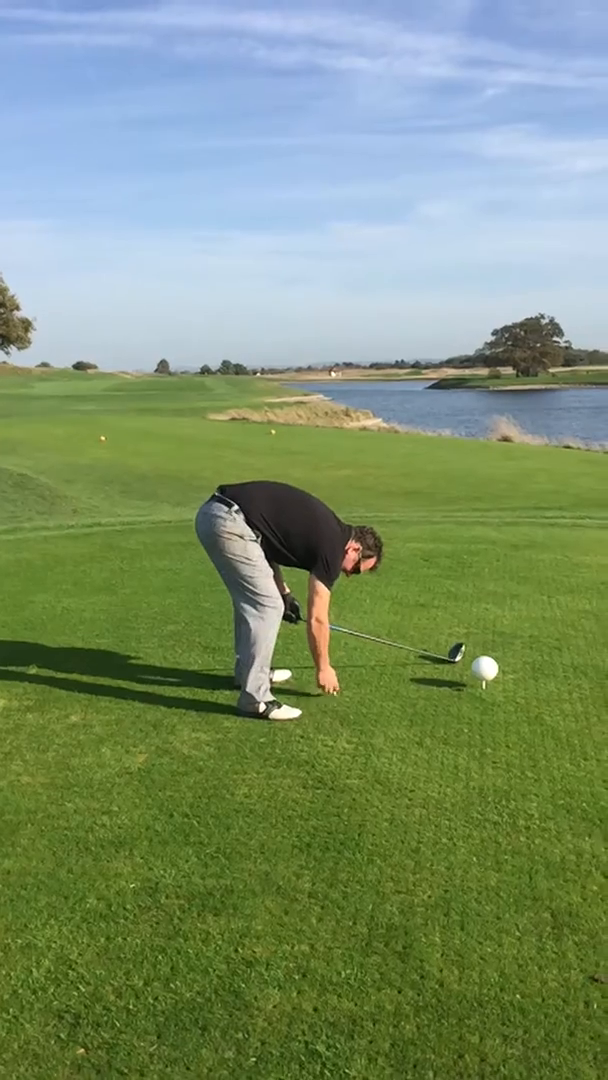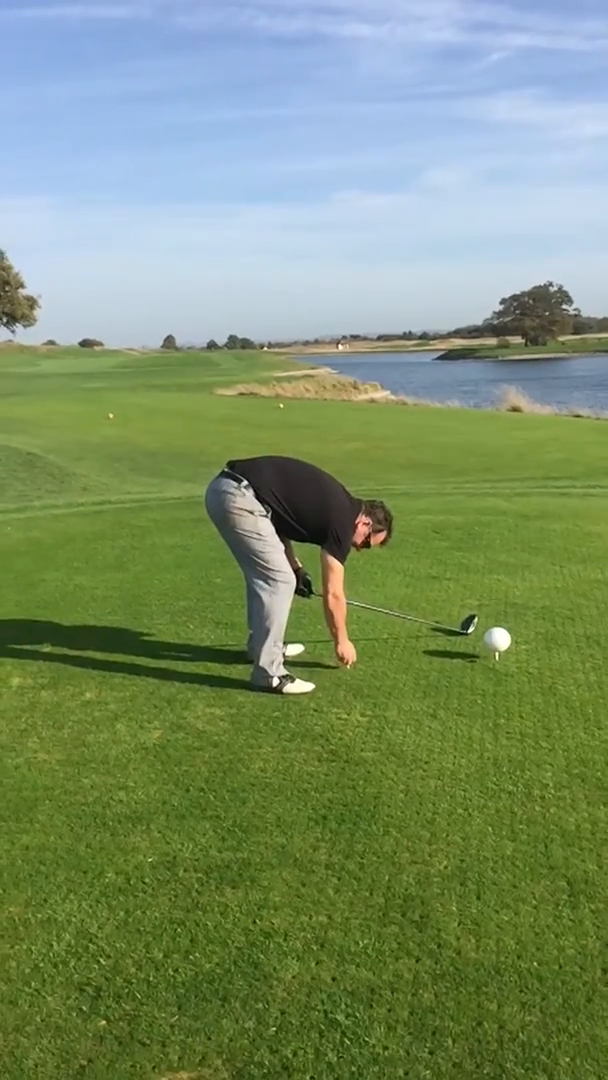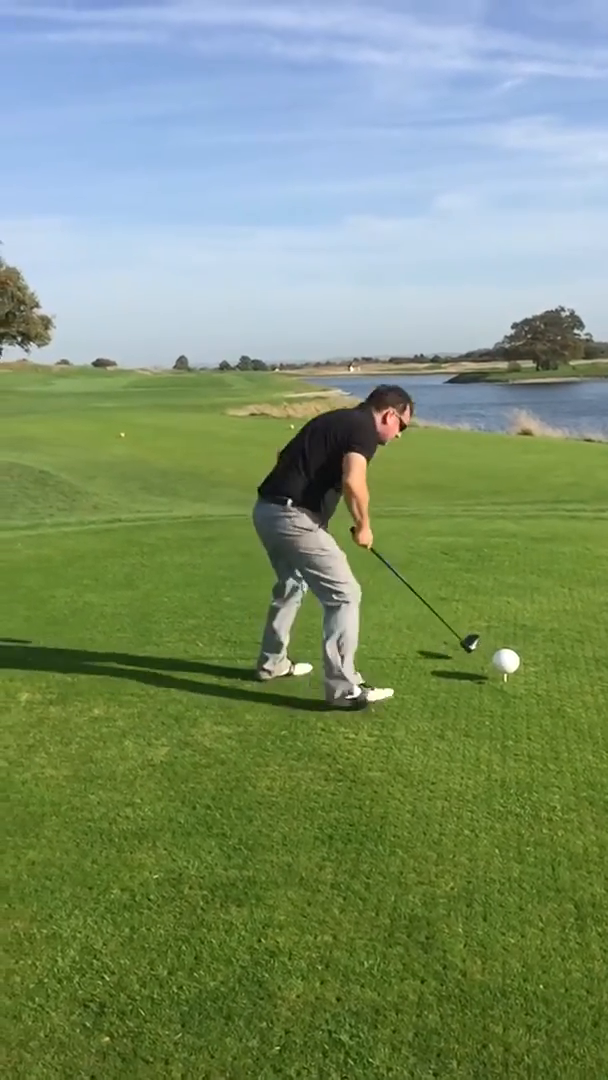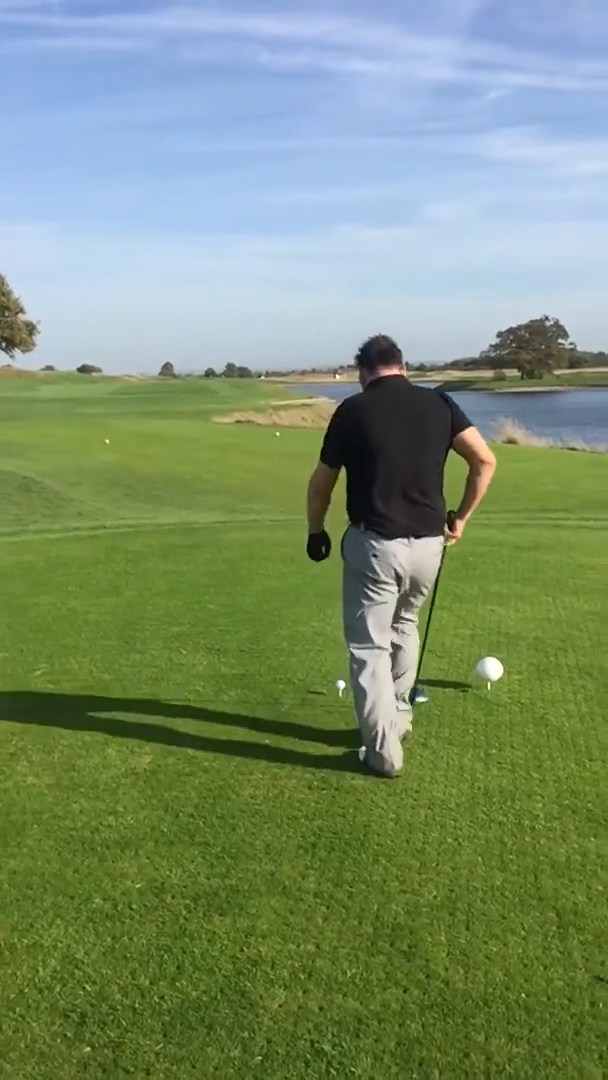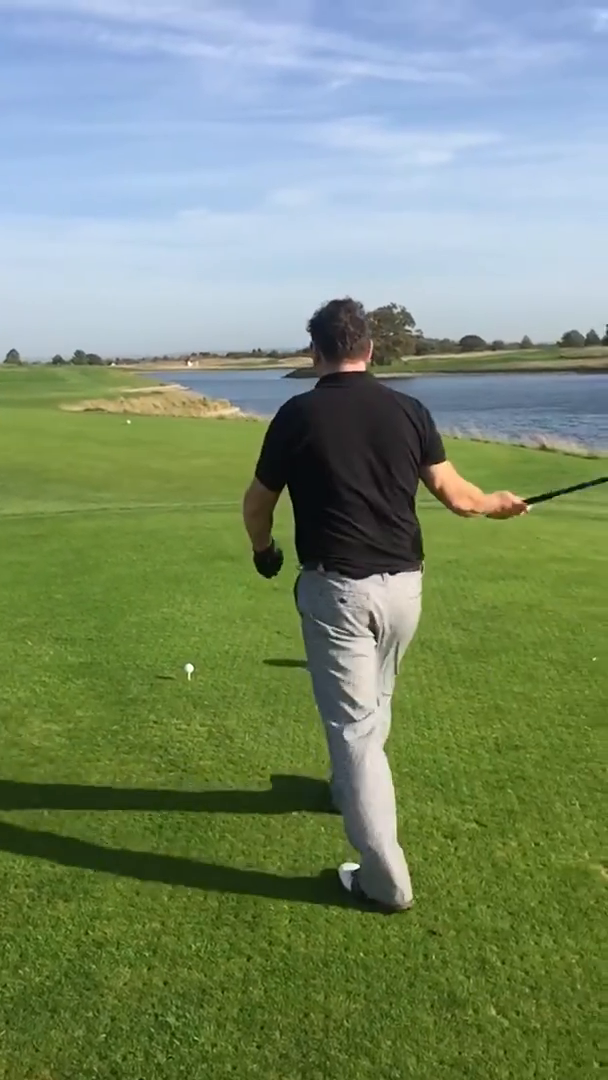
dt=1s
person 1, frame 1
left shoulder: (325, 528)
right shoulder: (331, 545)
right elbow: (317, 619)
left wrist: (283, 593)
right wrist: (323, 668)
left hip: (213, 512)
right hip: (229, 522)
left knee: (251, 599)
right knee: (267, 607)
left ankle: (248, 670)
right ankle: (255, 699)
person 1, frame 2
left shoulder: (335, 503)
right shoulder: (341, 520)
right elbow: (333, 595)
left wrist: (295, 567)
right wrist: (342, 641)
left hip: (223, 488)
right hip: (239, 497)
left knee: (263, 574)
right knee: (279, 581)
left ankle: (261, 644)
right ankle: (268, 673)
person 1, frame 3
left shoulder: (330, 420)
right shoulder: (363, 430)
left elbow: (288, 455)
right elbow: (353, 482)
right wrist: (363, 527)
left hip: (267, 510)
right hip: (295, 517)
left knee: (289, 588)
right knee: (344, 597)
left ankle: (272, 661)
right ankle: (344, 687)
person 1, frame 4
left shoulder: (352, 411)
right shoulder: (439, 403)
left elbow: (320, 485)
right elbow: (485, 462)
left wrist: (316, 531)
right wrist: (462, 518)
left hip: (374, 545)
right hip: (427, 544)
left knee: (369, 648)
right knee: (403, 628)
left ankle: (383, 752)
right ankle: (397, 710)
person 1, frame 5
left shoulder: (297, 416)
right shoulder: (408, 410)
left elbow: (256, 505)
right elbow: (453, 494)
left wrist: (264, 551)
right wrist: (500, 505)
left hip: (336, 589)
right hip: (402, 583)
left knee: (351, 725)
right knee: (374, 702)
left ankle: (384, 876)
right ankle: (360, 802)
